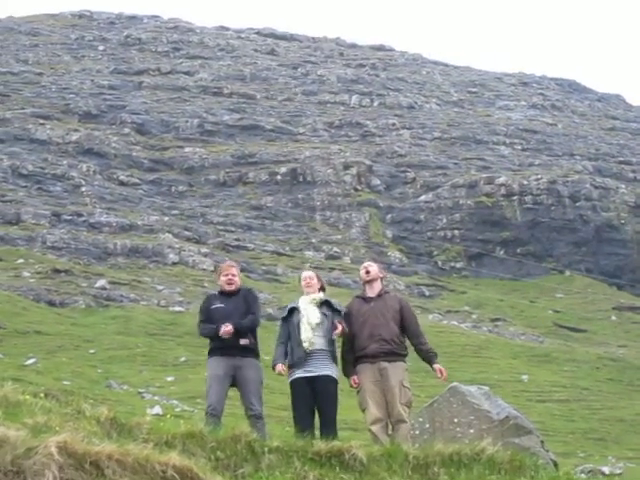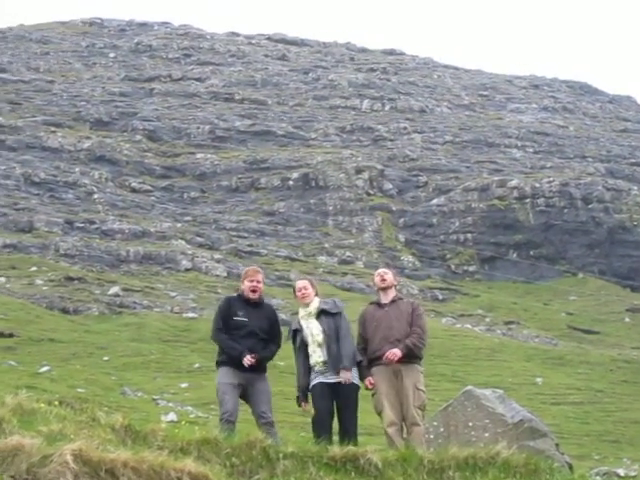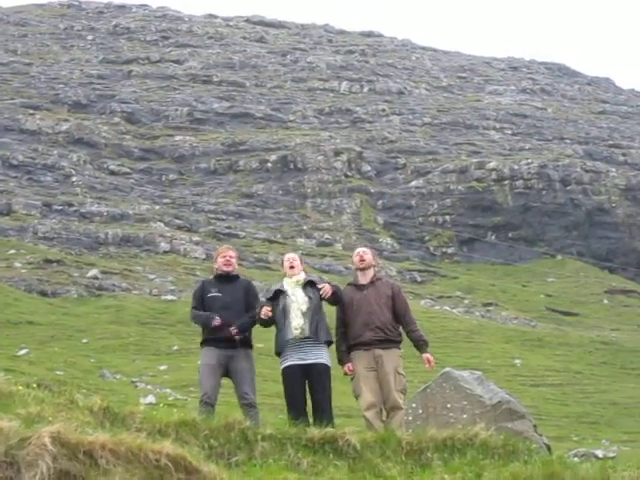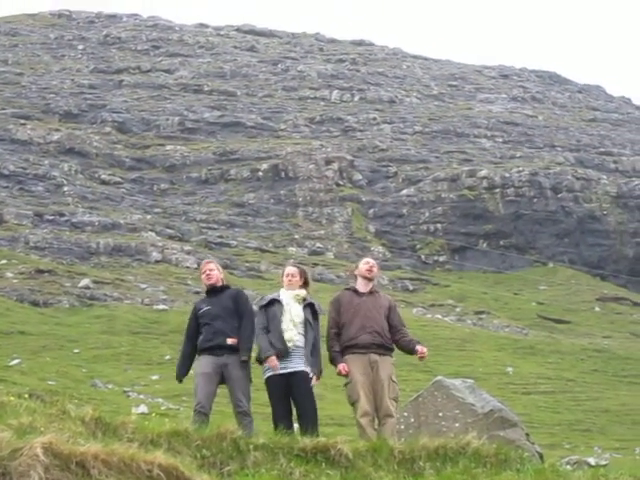
dt=0.5s
person 1, frame 1
left shoulder: (397, 301)
right shoulder: (352, 307)
left elbow: (415, 333)
right elbow: (347, 342)
left wrist: (432, 359)
right wrist: (350, 371)
left hip: (395, 364)
right hip: (366, 366)
left knee: (400, 415)
right knee: (375, 418)
person 1, frame 2
left shoulder: (411, 307)
right shoulder: (367, 313)
left elbow: (420, 335)
right elbow: (361, 347)
left wrist: (402, 349)
right wrist: (365, 373)
left hip: (409, 367)
right hip: (380, 369)
left knee: (414, 418)
right knee: (390, 420)
person 1, frame 3
left shoulder: (390, 287)
right shoulder: (346, 293)
left elbow: (407, 320)
right elbow: (341, 330)
left wrist: (423, 348)
right wrist: (344, 359)
left hip: (389, 351)
right hip: (361, 354)
left knee: (395, 401)
right knee: (369, 404)
person 1, frame 4
left shoulder: (386, 301)
right shoulder: (341, 299)
left elbow: (398, 331)
right elbow: (332, 333)
left wrist: (414, 346)
right wrist: (337, 359)
left hip: (383, 358)
right hip: (355, 358)
left knee: (387, 409)
right knee: (363, 410)
person 2, frame 1
left shoulder: (248, 295)
right shoulder: (210, 300)
left elbow: (254, 319)
right elbow: (202, 327)
left wrist: (235, 328)
right wrist: (218, 330)
left hip: (248, 358)
right hip: (219, 358)
left knee: (254, 410)
right knee: (213, 408)
person 2, frame 2
left shoulder: (269, 311)
right shoulder: (229, 303)
left elbow: (275, 343)
right elbow: (217, 333)
left wrist: (259, 358)
right wrist: (240, 355)
left hip: (257, 372)
right hip: (229, 369)
left knee: (266, 418)
right knee: (228, 415)
person 2, frame 3
left shoulder: (246, 285)
right shoulder: (206, 285)
left elbow: (255, 312)
right elbow: (195, 312)
left wrist: (241, 328)
right wrist: (209, 319)
left hip: (241, 349)
right hip: (212, 348)
left knee: (248, 398)
right knee: (207, 397)
person 2, frame 4
left shoulder: (236, 295)
right shoulder: (200, 305)
left elbow: (248, 320)
right elbow: (191, 336)
left wrist: (246, 350)
right wrist: (182, 366)
left hip: (235, 356)
right hip: (207, 357)
left knee: (242, 407)
right knee: (201, 406)
person 3, frame 1
left shoulder: (330, 306)
right shoulder: (292, 310)
left elbow: (339, 323)
right elbow: (282, 341)
left wrist: (341, 327)
right wrist: (279, 361)
left hip: (325, 365)
right hip: (300, 368)
left knee: (328, 414)
right knee: (302, 417)
person 3, frame 2
left shoulder: (332, 307)
right shoulder: (297, 325)
left elbow: (346, 334)
right elbow: (300, 360)
left wrist: (346, 366)
right wrist: (302, 393)
left hip: (343, 372)
right hip: (319, 375)
left knee: (348, 420)
right knee: (321, 417)
person 3, frame 3
left shoulder: (314, 285)
right shoulder: (278, 292)
left elbow: (335, 298)
right elbow: (268, 321)
left wrist: (332, 288)
right wrist: (263, 315)
left hip: (316, 349)
right hip: (291, 352)
left knee: (322, 401)
right knee: (295, 403)
person 3, frame 4
left shoulder: (309, 305)
right shoulder: (269, 302)
left elbow: (314, 338)
right elbow: (260, 329)
left wrist: (316, 369)
right wrist: (268, 354)
left hip: (300, 361)
right hip: (275, 363)
left knee: (307, 410)
right knee: (280, 414)
